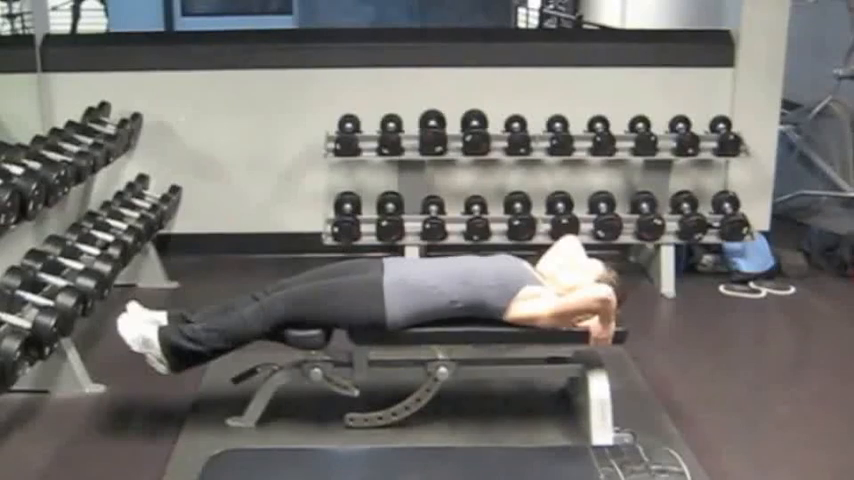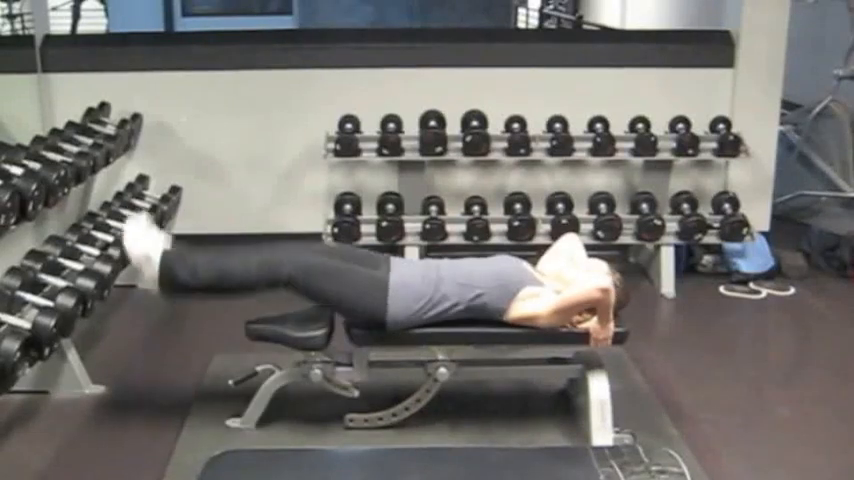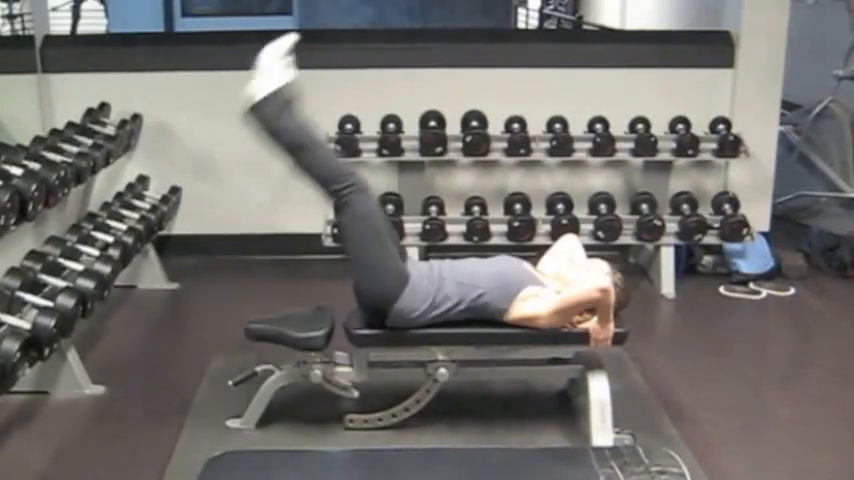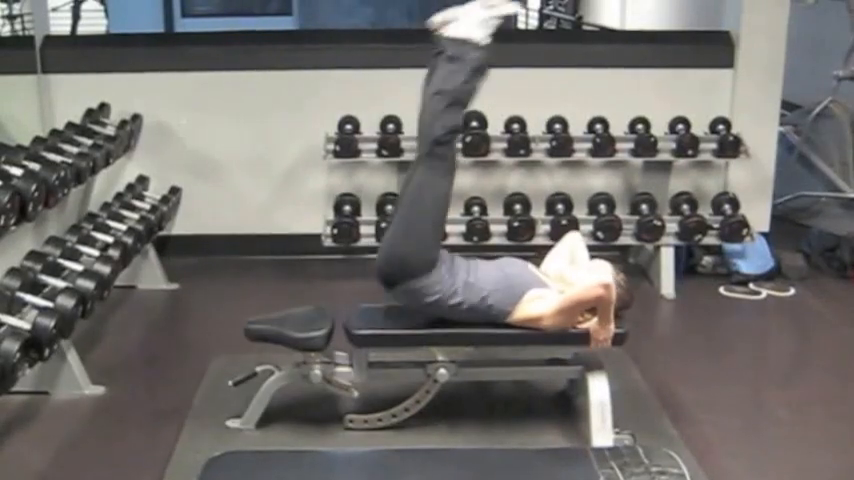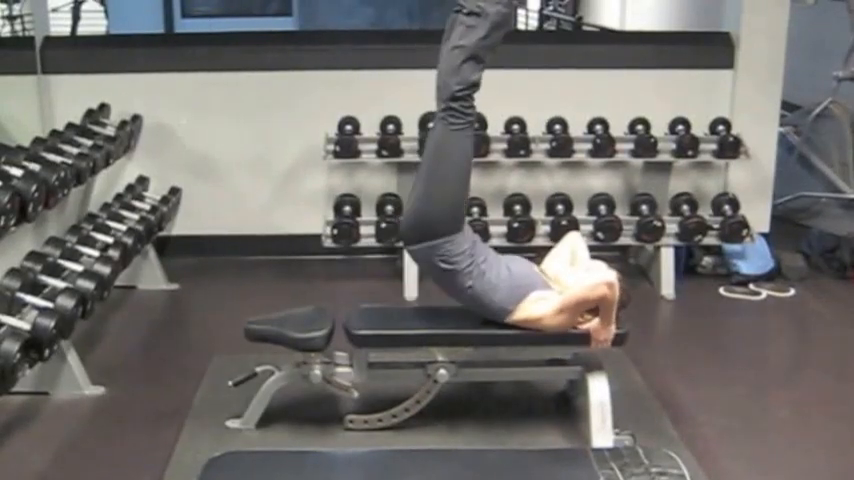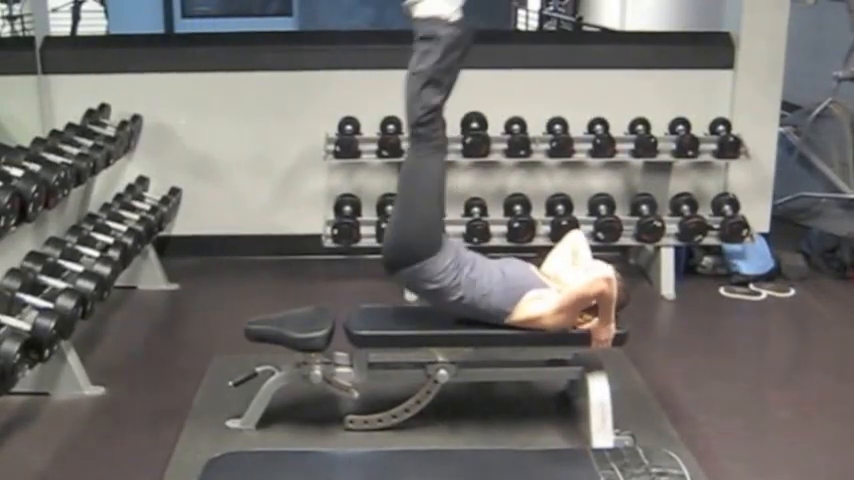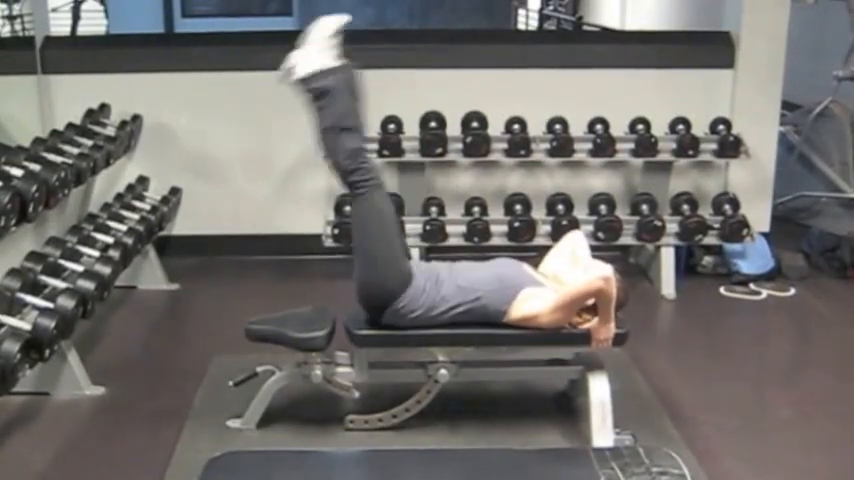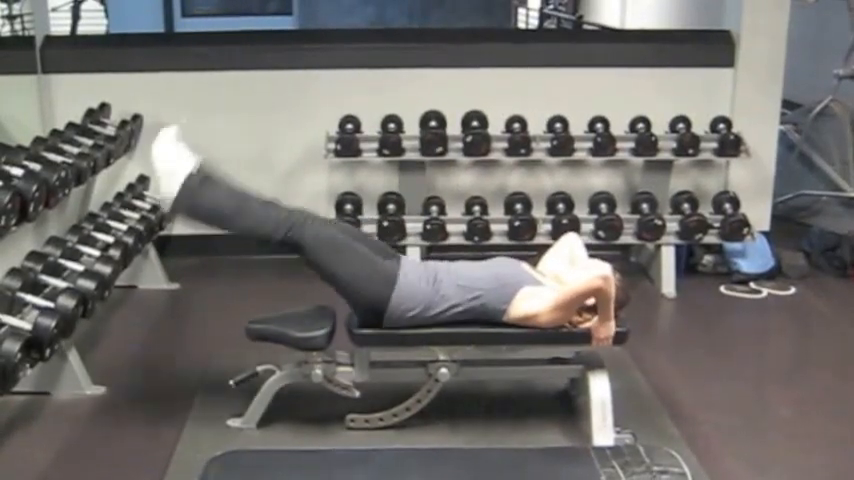
dt=0.3s
person 1, frame 1
left shoulder: (544, 305)
right shoulder: (538, 276)
left elbow: (604, 294)
right elbow: (569, 239)
left wrist: (604, 324)
right wrist: (578, 257)
left hip: (393, 301)
right hip: (396, 271)
left knee: (282, 307)
right knee: (280, 291)
left ankle: (173, 344)
right ankle: (177, 329)
person 1, frame 2
left shoulder: (549, 305)
right shoulder: (539, 278)
left elbow: (604, 285)
right elbow: (572, 241)
left wrist: (604, 323)
left hip: (400, 301)
right hip: (401, 274)
left knee: (294, 268)
right knee: (299, 254)
left ankle: (167, 266)
right ankle: (170, 261)
person 1, frame 3
left shoulder: (547, 307)
right shoulder: (544, 279)
left elbow: (598, 288)
right elbow: (571, 242)
left wrist: (604, 324)
left hip: (401, 298)
right hip: (413, 280)
left knee: (349, 187)
right knee: (353, 193)
left ankle: (272, 101)
right ankle: (275, 102)
person 1, frame 4
left shoulder: (551, 312)
right shoulder: (550, 285)
left elbow: (601, 285)
right elbow: (573, 237)
left hip: (414, 272)
right hip: (423, 272)
left knee: (437, 154)
person 1, frame 5
left shoulder: (552, 313)
right shoulder: (549, 284)
left elbow: (606, 284)
right elbow: (573, 237)
left hip: (436, 240)
right hip: (440, 242)
person 1, frame 6
left shoulder: (552, 312)
right shoulder: (550, 285)
left elbow: (601, 281)
right elbow: (575, 236)
left hip: (424, 265)
right hip: (433, 263)
left knee: (427, 133)
person 1, frame 7
left shoulder: (547, 309)
right shoulder: (541, 286)
left elbow: (602, 277)
right elbow: (575, 236)
left wrist: (605, 324)
left hip: (396, 297)
right hip: (404, 286)
left knee: (363, 180)
left ankle: (321, 73)
person 1, frame 8
left shoulder: (547, 310)
right shoulder: (544, 278)
left elbow: (602, 280)
right elbow: (570, 242)
left wrist: (605, 319)
left hip: (398, 296)
right hip: (406, 275)
left knee: (299, 228)
right knee: (320, 227)
left ankle: (188, 190)
right ankle: (192, 186)
